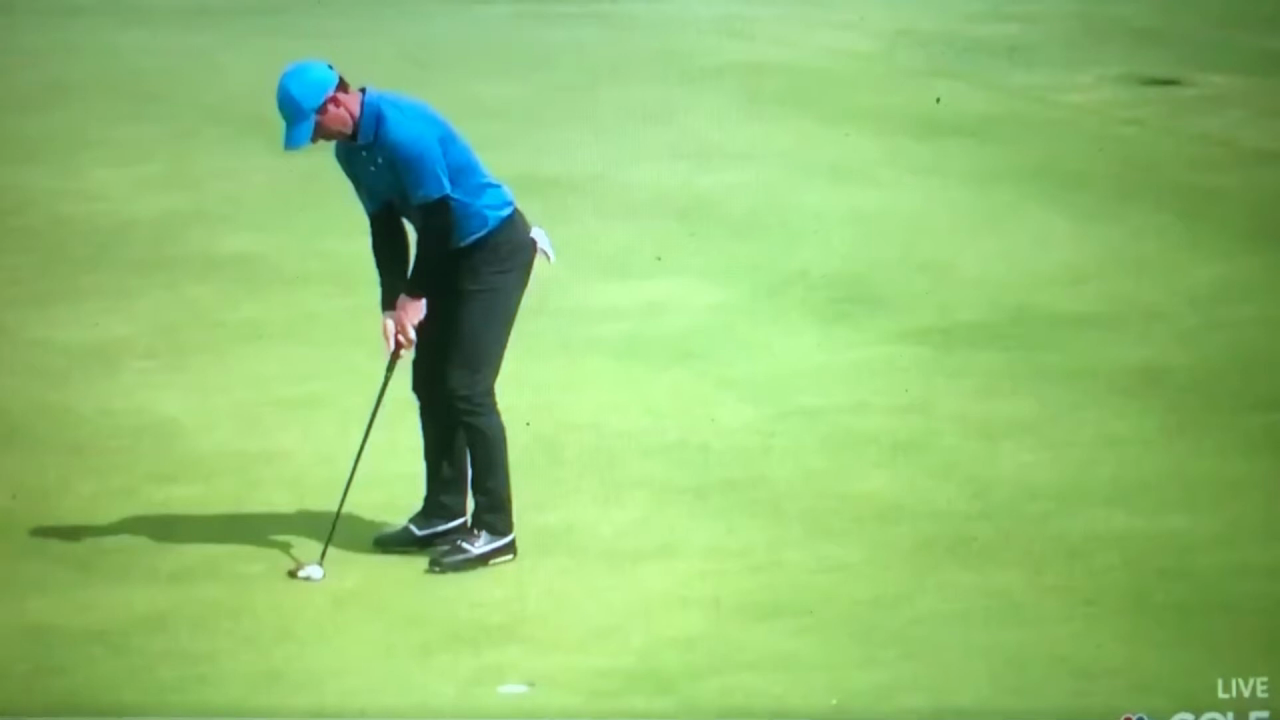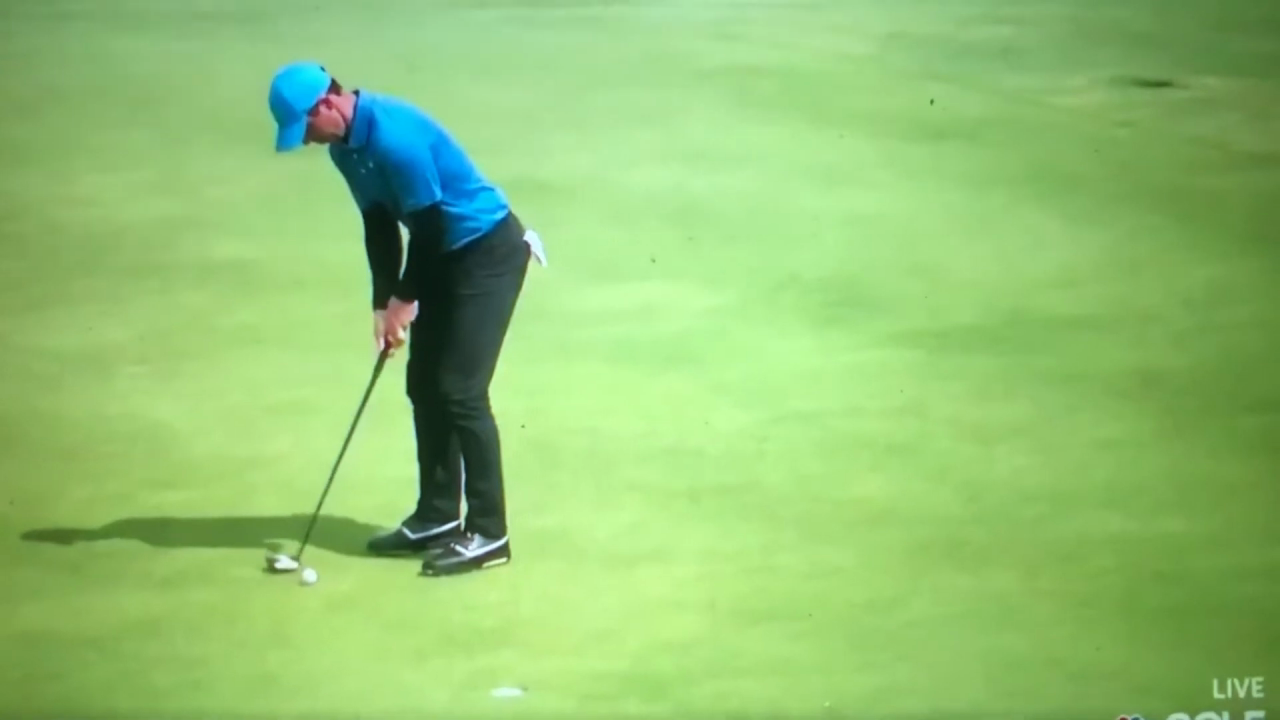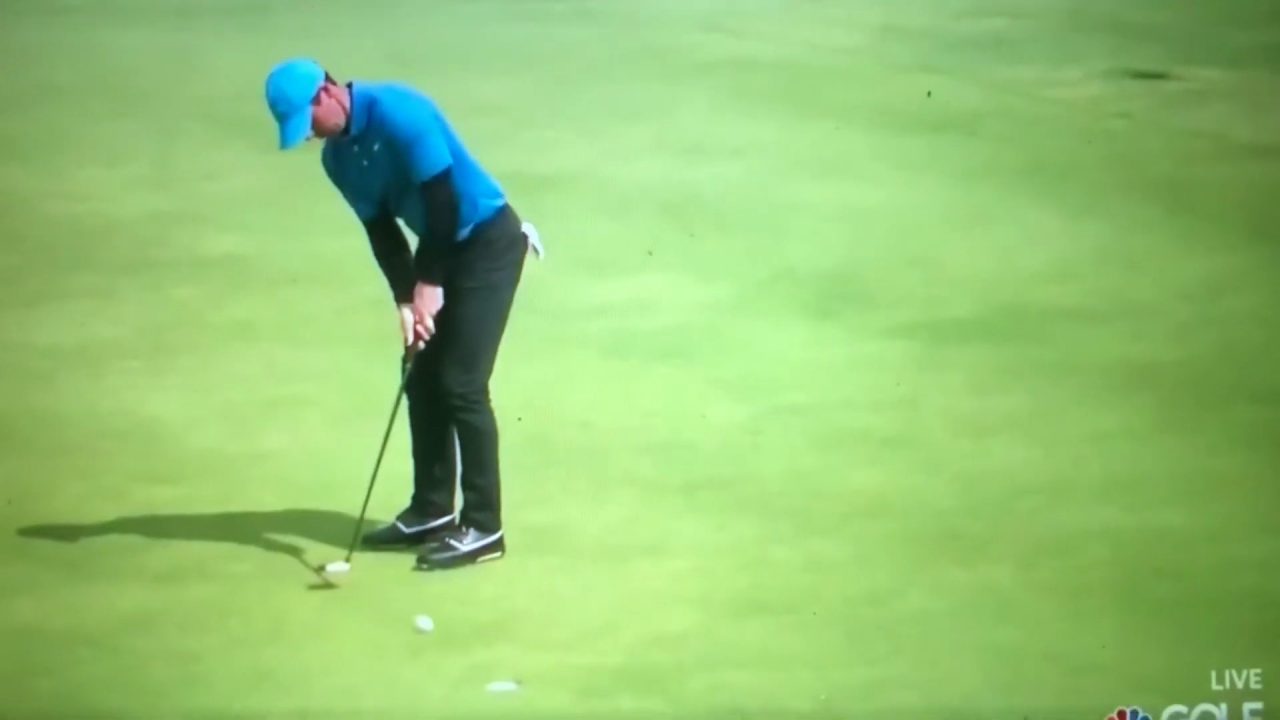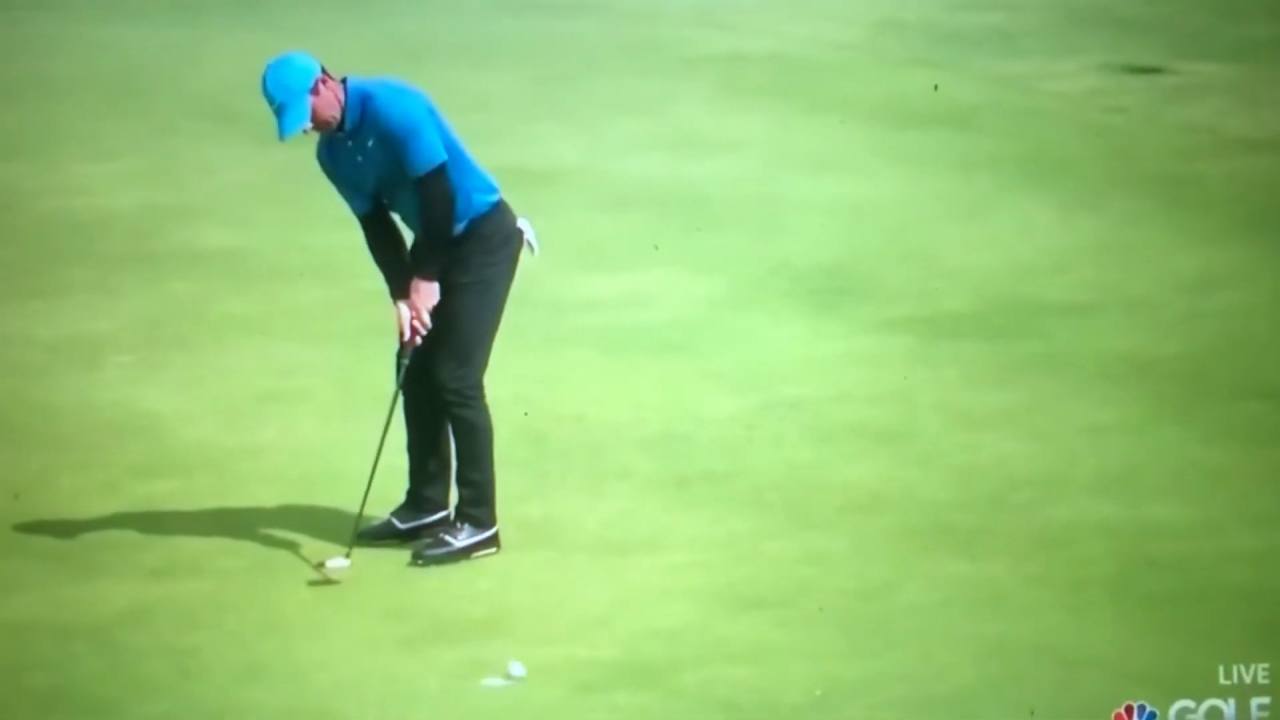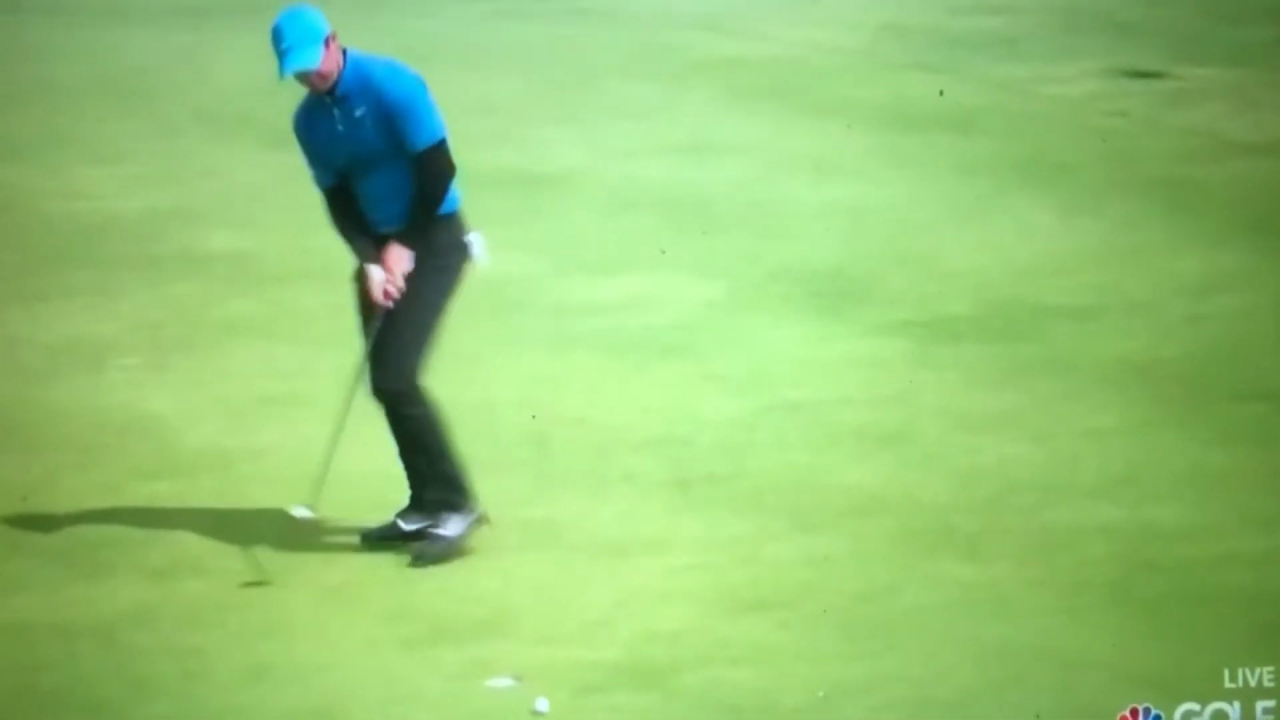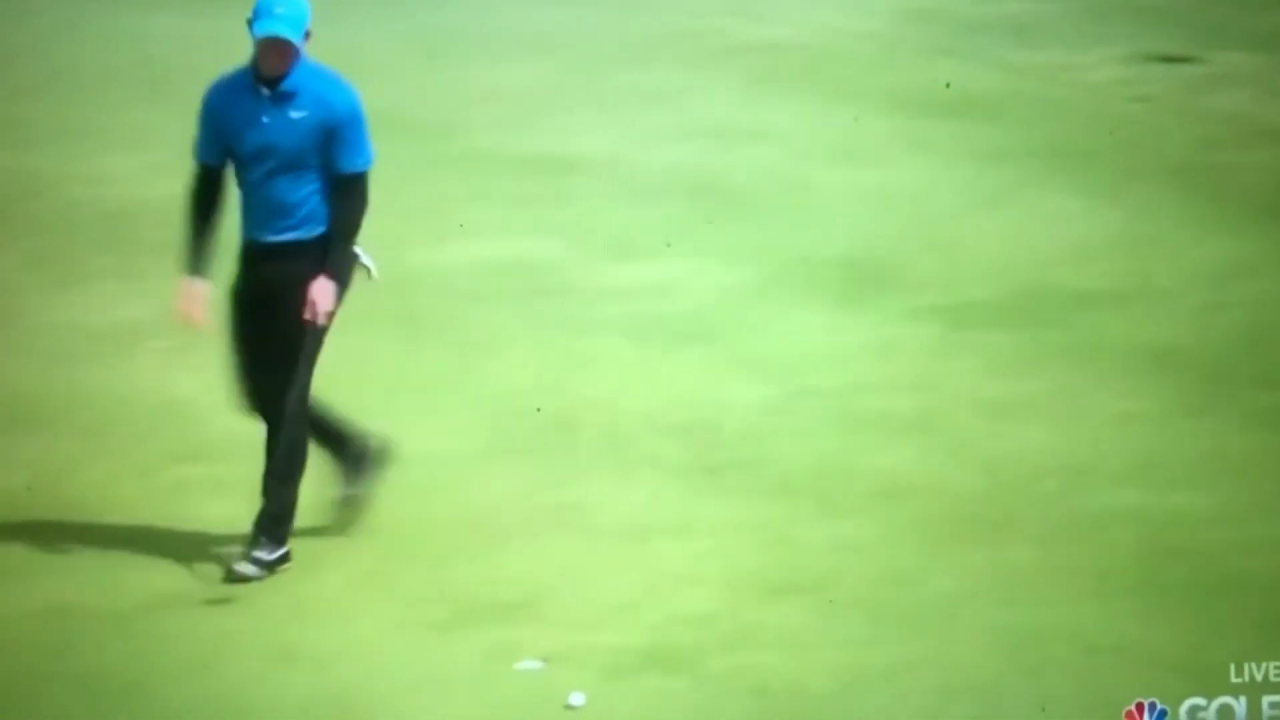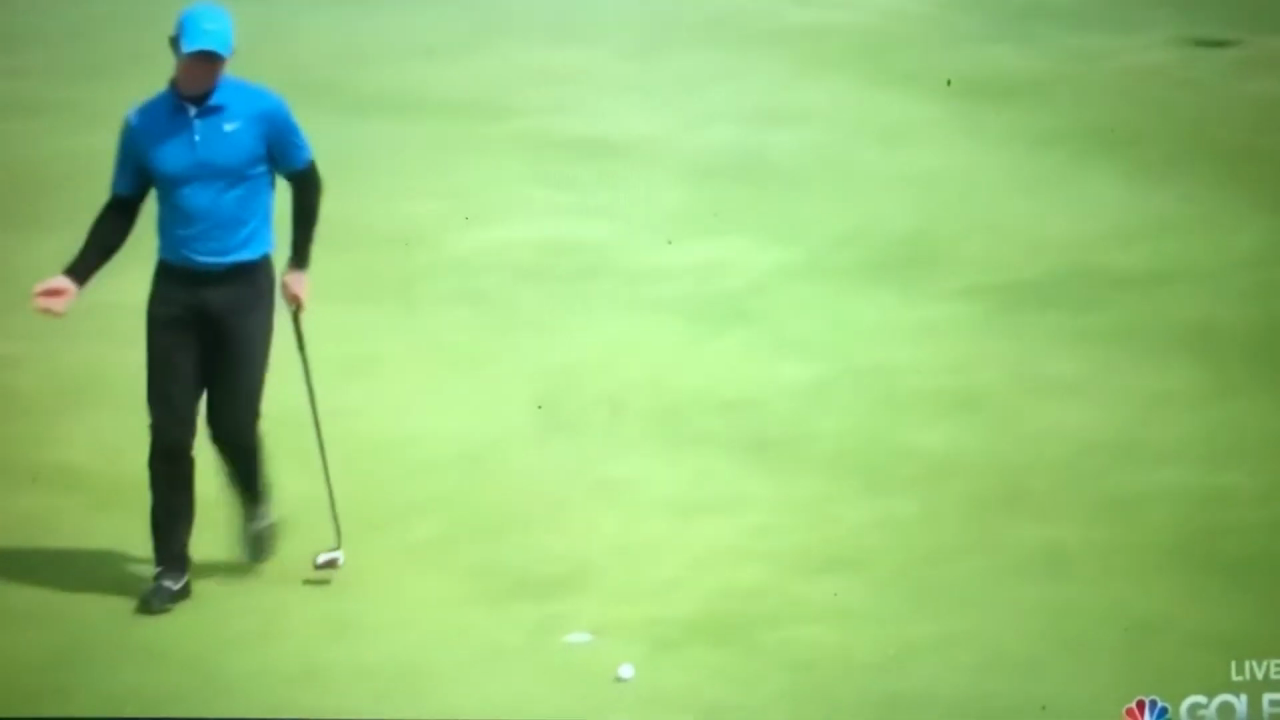
dt=0.7s
person 1, frame 1
left shoulder: (402, 128)
right shoulder: (350, 150)
left elbow: (438, 216)
right elbow: (385, 227)
left wrist: (415, 296)
right wrist: (392, 306)
left hip: (495, 247)
right hip: (450, 251)
left knee: (466, 387)
right knee: (430, 382)
left ankle: (495, 529)
right ankle: (445, 512)
person 1, frame 2
left shoulder: (393, 135)
right shoulder: (345, 150)
left elbow: (428, 225)
right elbow: (379, 225)
left wrist: (405, 300)
right wrist: (383, 304)
left hip: (489, 251)
right hip: (446, 255)
left knee: (460, 391)
right knee: (424, 385)
left ankle: (489, 533)
right ankle: (438, 515)
person 1, frame 3
left shoulder: (397, 110)
right shoulder: (338, 157)
left elbow: (443, 197)
right elbow: (381, 229)
left wrist: (430, 284)
right wrist: (406, 300)
left hip: (488, 240)
right hip: (441, 245)
left knee: (461, 384)
right knee: (422, 380)
left ankle: (483, 526)
right ankle: (432, 509)
person 1, frame 4
left shoulder: (392, 106)
right shoulder: (332, 151)
left elbow: (438, 192)
right elbow: (376, 225)
left wrist: (426, 278)
right wrist: (402, 294)
left hip: (482, 235)
right hip: (435, 241)
left knee: (456, 378)
right knee: (417, 373)
left ankle: (478, 522)
right ankle: (427, 504)
person 1, frame 5
left shoulder: (391, 84)
right shoulder: (309, 120)
left elbow: (439, 169)
right elbow: (339, 200)
left wrist: (405, 246)
right wrist: (370, 260)
left hip: (433, 239)
right hip: (384, 246)
left knee: (395, 376)
right knee: (387, 379)
left ankle: (458, 505)
right ankle: (429, 505)
person 1, frame 6
left shoulder: (334, 100)
right shoulder: (224, 98)
left elbow: (352, 194)
right elbow: (208, 185)
left wrist: (329, 277)
right wrist: (195, 271)
left hip: (313, 260)
right hip: (257, 259)
left knee: (283, 398)
right knee: (263, 394)
left ankle: (272, 536)
right ankle: (357, 454)
person 1, frame 7
left shoulder: (263, 111)
right shoulder: (142, 125)
left elbow: (306, 181)
right elbow: (121, 210)
left wrist: (298, 266)
right wrist: (75, 276)
left hip: (244, 287)
right hip: (175, 290)
left knee: (231, 423)
right knee: (169, 433)
left ankle: (255, 505)
right ankle: (171, 568)
